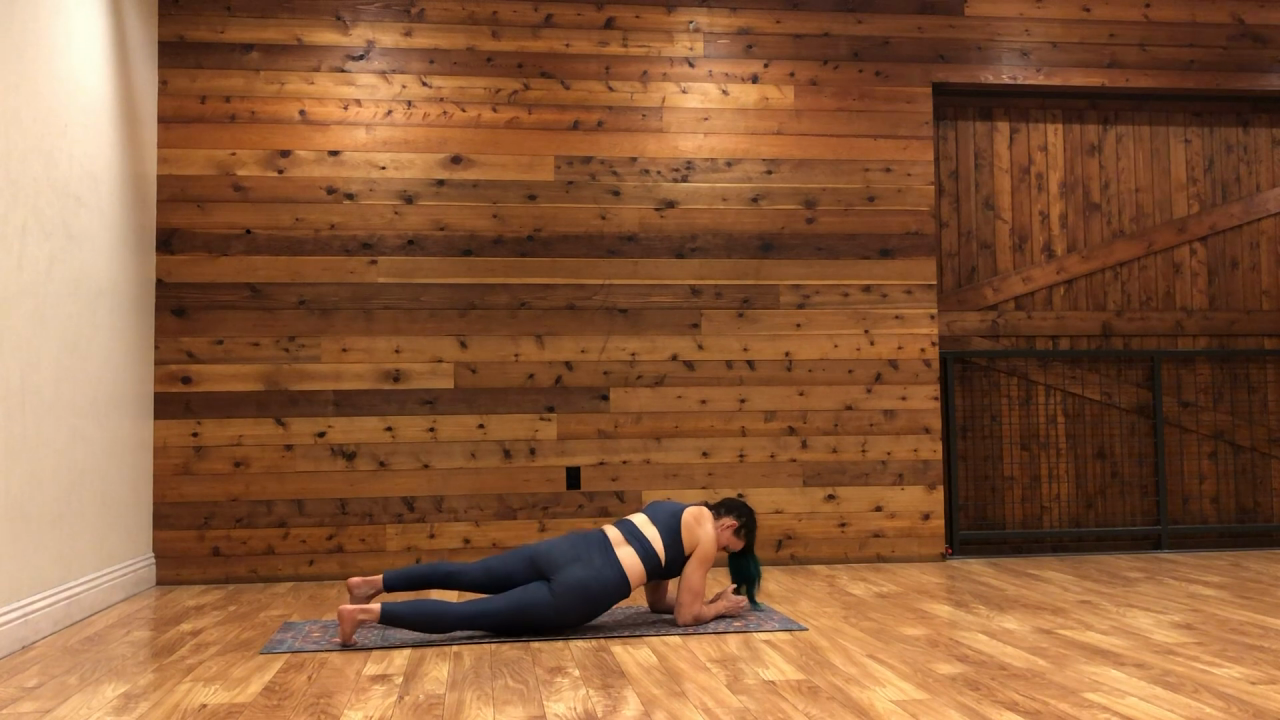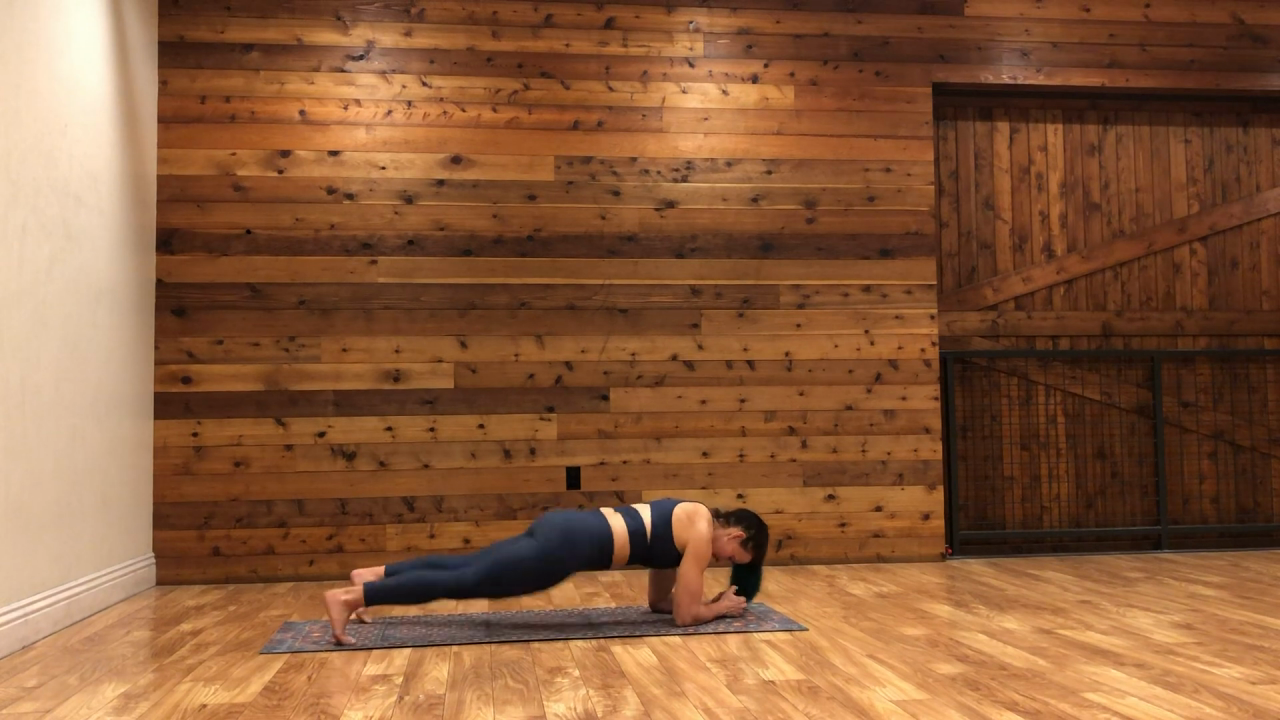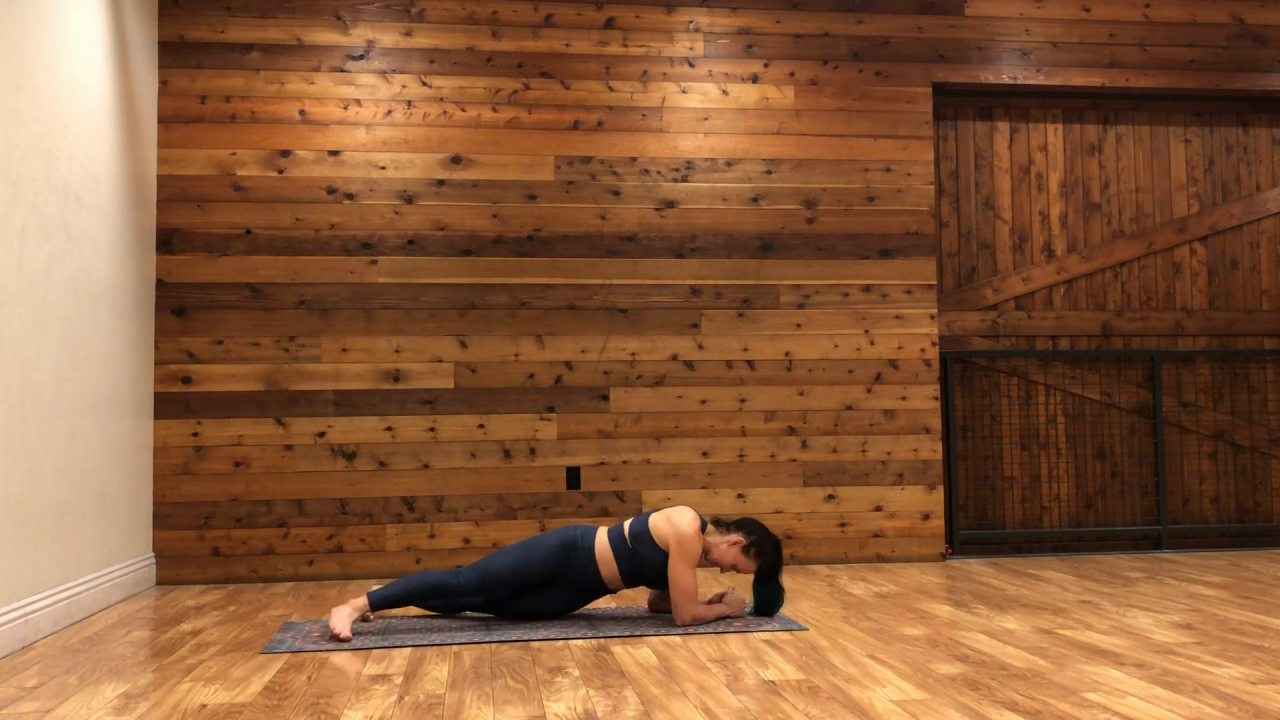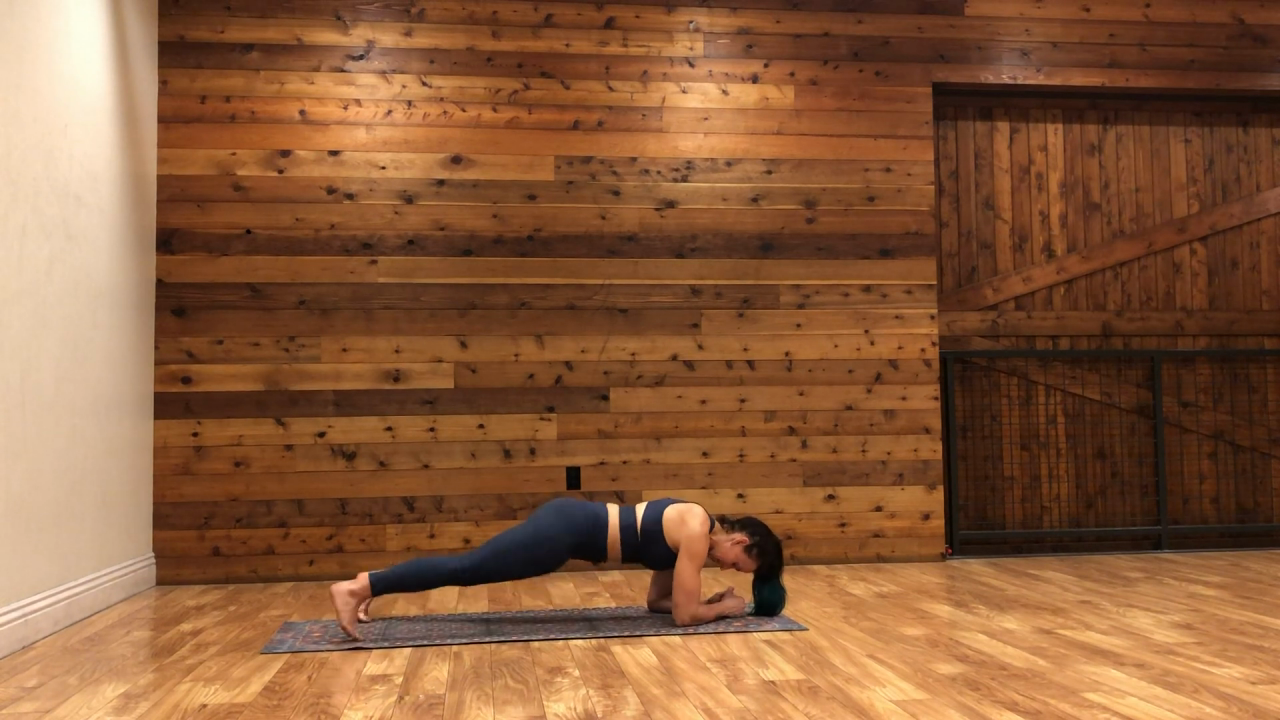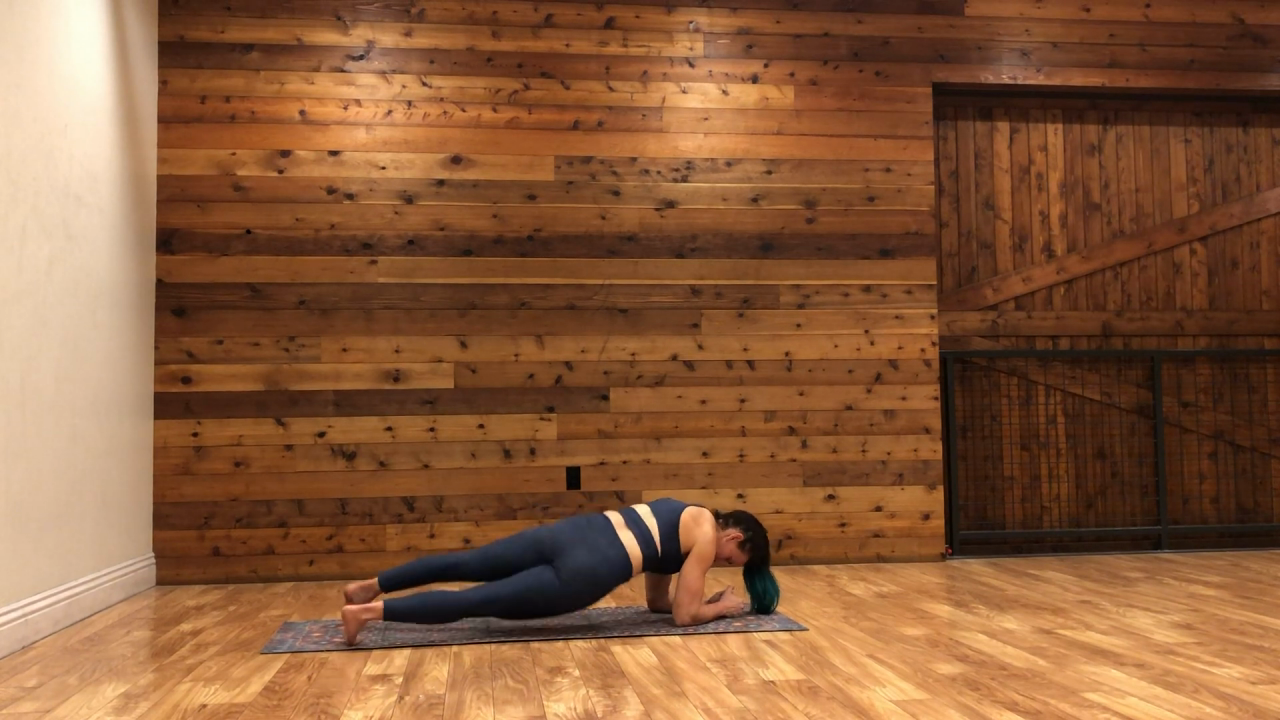
dt=0.4s
person 1, frame 1
left shoulder: (673, 512)
right shoulder: (705, 531)
left elbow: (657, 598)
right elbow: (686, 615)
left wrist: (704, 600)
right wrist: (721, 607)
left hip: (566, 548)
right hip: (583, 589)
left knee: (466, 575)
right knee: (467, 615)
left ankle: (370, 583)
right ankle: (365, 613)
person 1, frame 2
left shoulder: (686, 523)
right shoulder: (701, 533)
left elbow: (659, 601)
right elbow: (684, 615)
left wrist: (708, 601)
right wrist: (721, 607)
left hip: (567, 526)
right hip: (570, 544)
left knee: (463, 567)
right knee: (462, 582)
left ankle: (373, 575)
right ankle: (348, 597)
person 1, frame 3
left shoulder: (696, 542)
right shoulder: (686, 532)
left elbow: (660, 601)
right elbow: (684, 615)
left wrist: (711, 601)
right wrist: (724, 609)
right hip: (565, 554)
left knee: (478, 602)
right knee: (463, 584)
left ankle: (379, 598)
right ankle: (356, 604)
person 1, frame 4
left shoulder: (689, 528)
right shoulder: (697, 534)
left elbow: (658, 600)
right elbow: (684, 615)
left wrist: (709, 599)
right wrist: (724, 608)
left hip: (568, 520)
right hip: (567, 528)
left knee: (468, 567)
right knee: (462, 569)
left ankle: (372, 579)
right ankle: (353, 591)
person 1, frame 5
left shoulder: (679, 514)
right shoulder: (706, 535)
left elbow: (657, 599)
right elbow: (684, 615)
left wrist: (705, 599)
right wrist: (723, 607)
left hip: (570, 531)
right hip: (586, 570)
left knee: (463, 564)
right knee: (475, 601)
left ankle: (366, 587)
right ankle: (368, 612)
